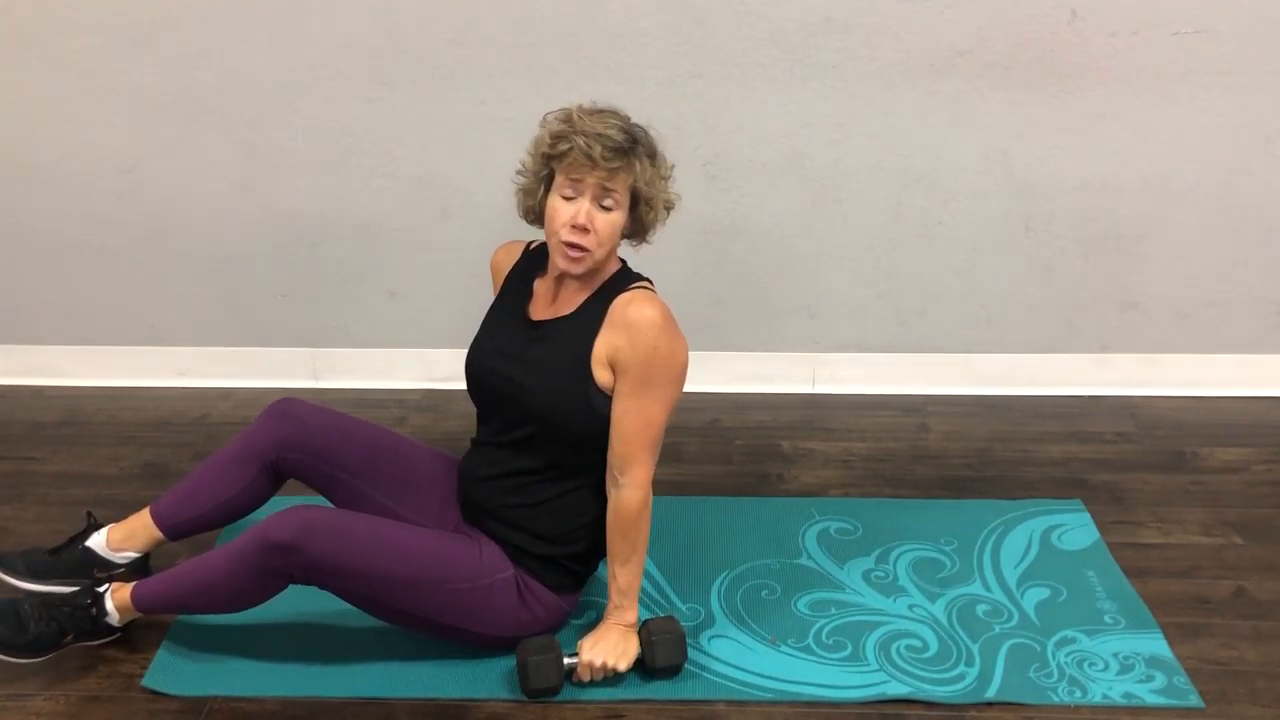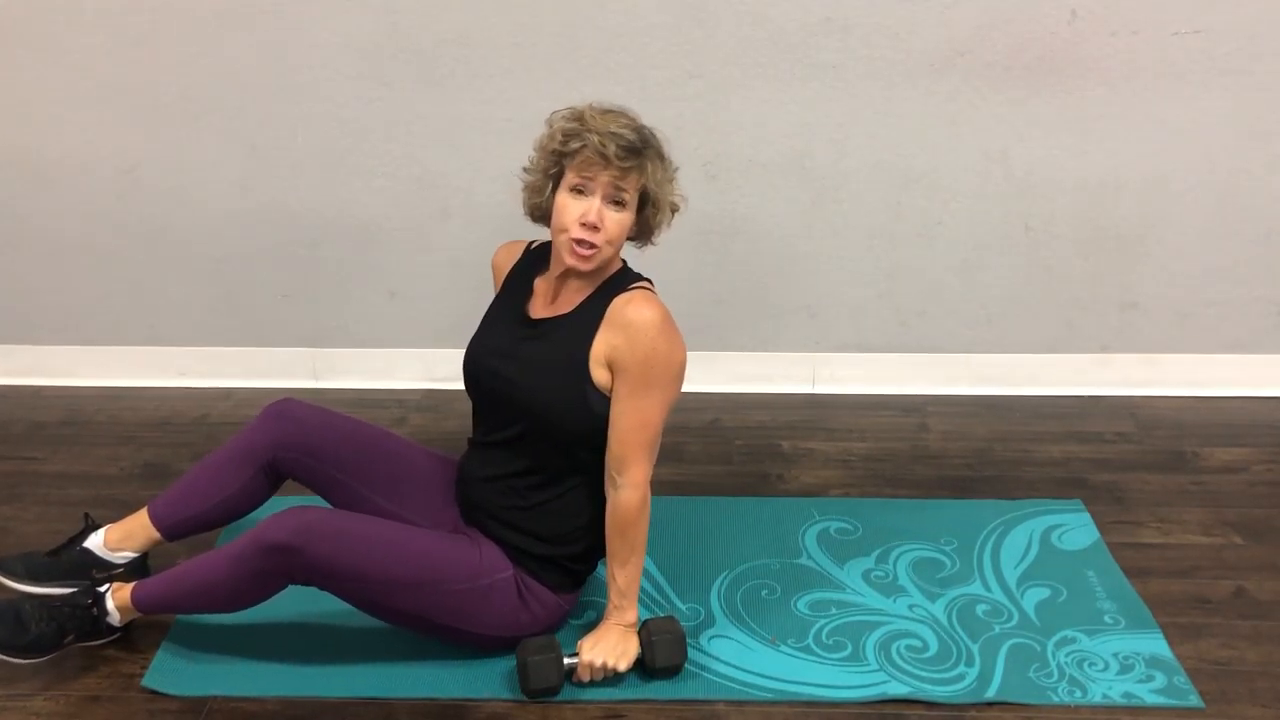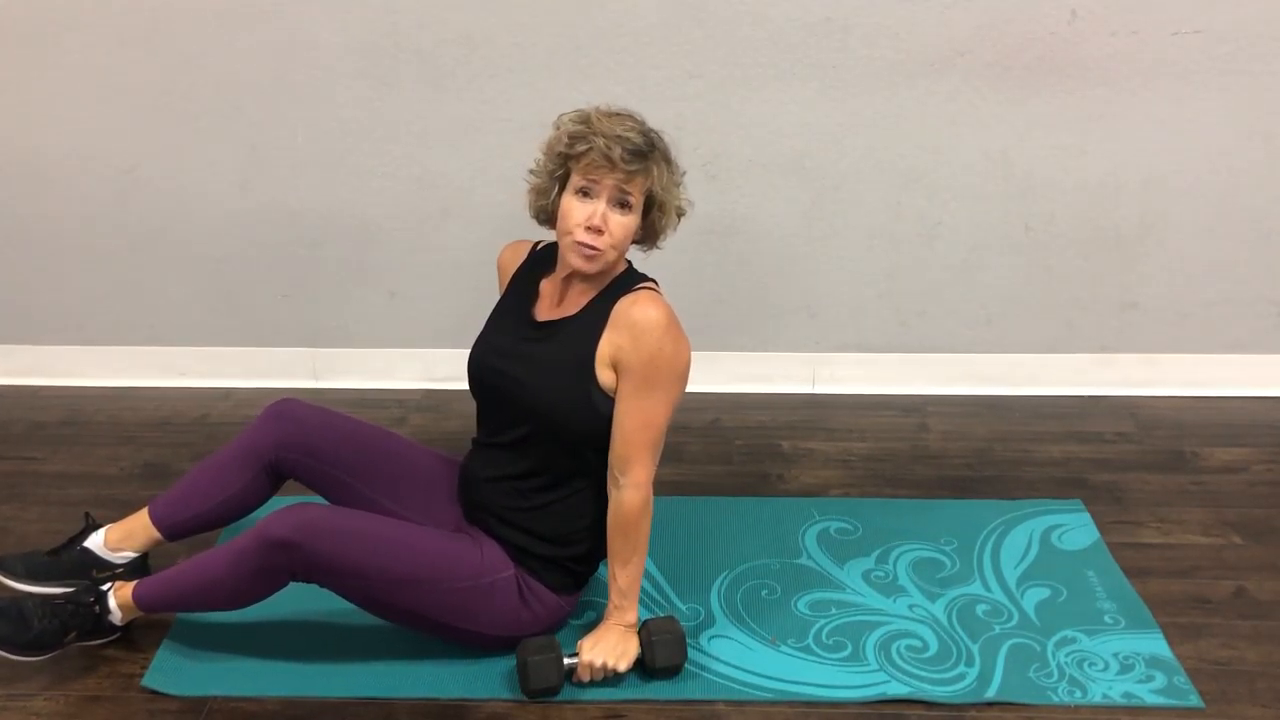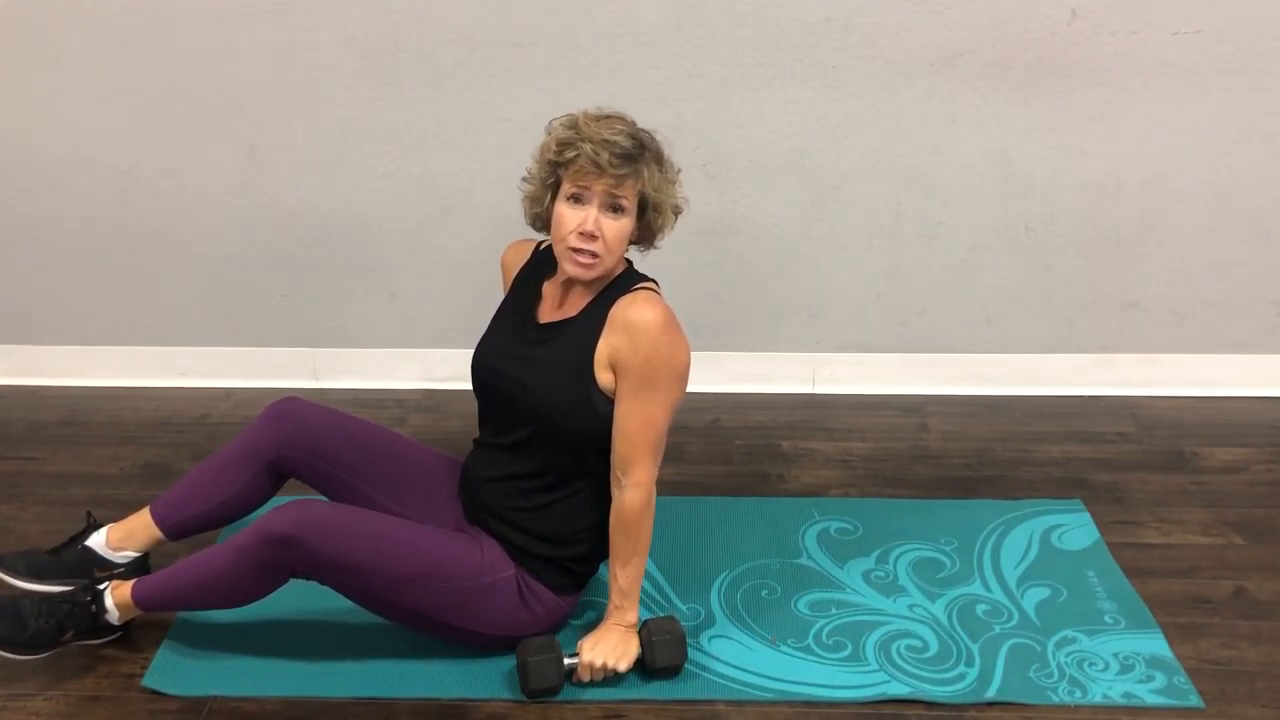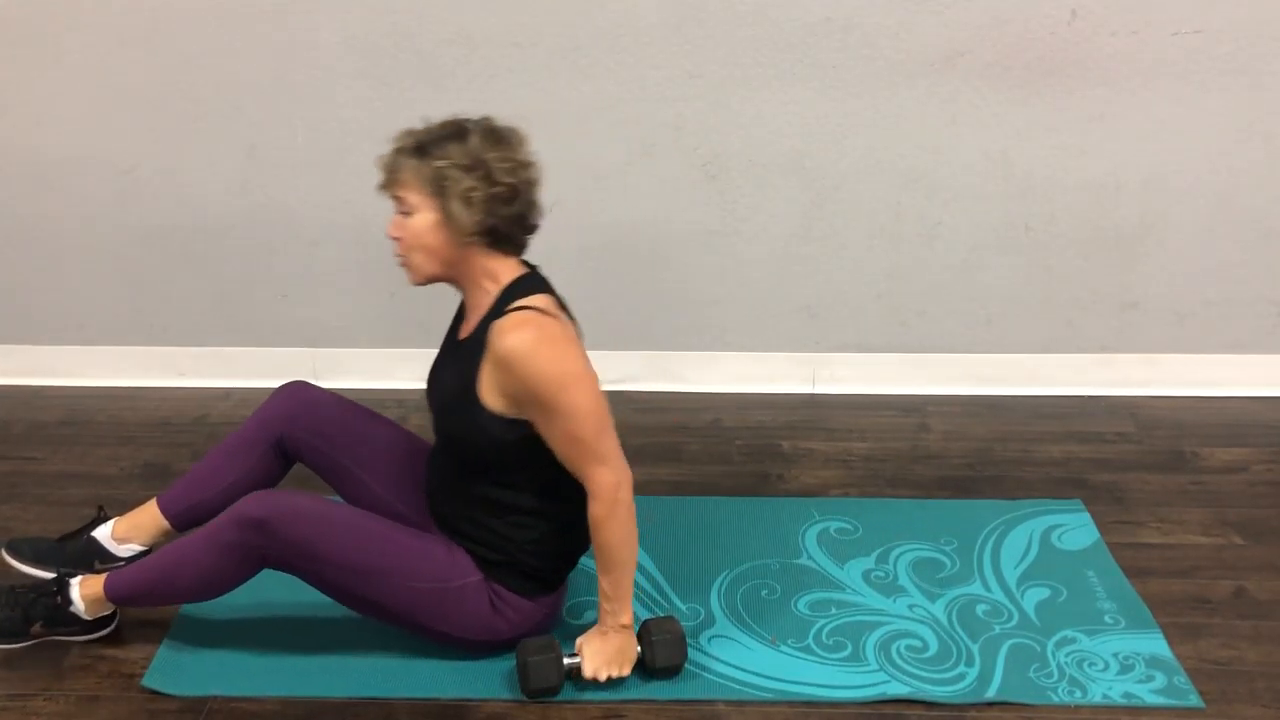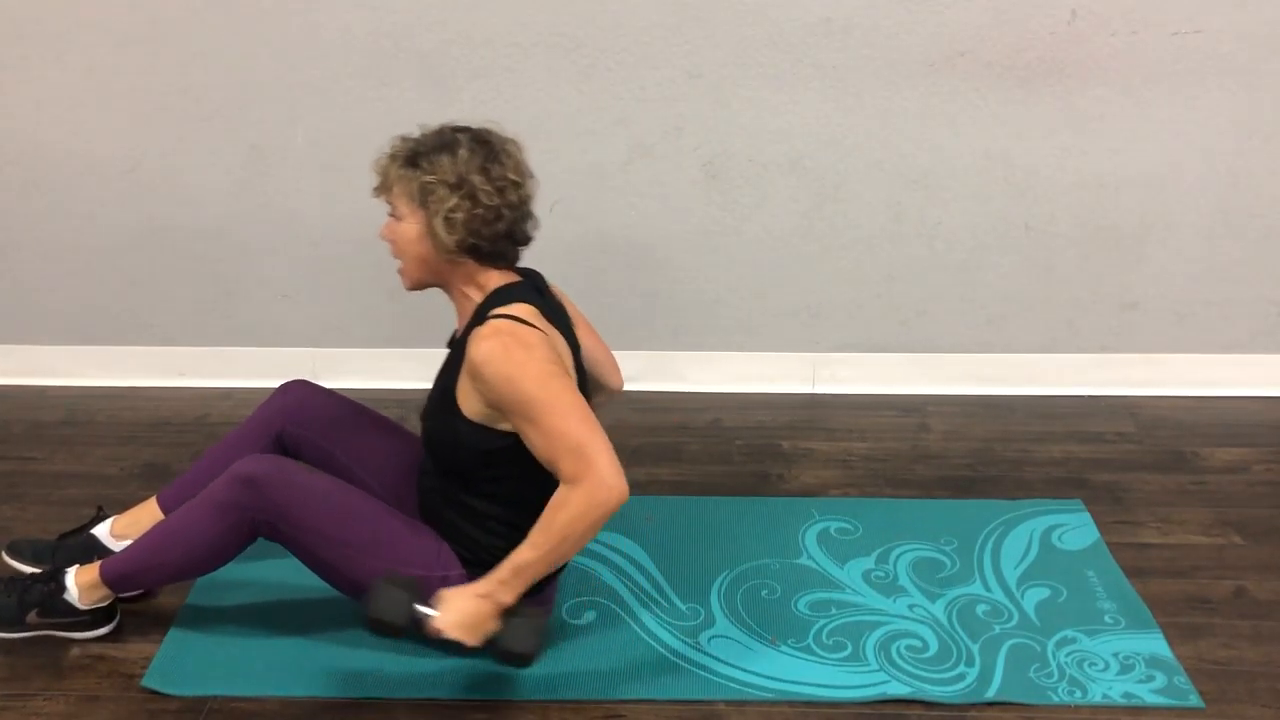
dt=0.5s
person 1, frame 1
left shoulder: (639, 323)
right shoulder: (513, 265)
left elbow: (630, 482)
left wrist: (622, 619)
left hip: (525, 580)
right hip: (469, 500)
left knee: (296, 536)
right knee: (287, 426)
left ankle: (110, 607)
right ankle: (111, 549)
person 1, frame 2
left shoulder: (638, 322)
right shoulder: (514, 263)
left elbow: (628, 482)
left wrist: (621, 620)
left hip: (524, 580)
right hip: (467, 503)
left knee: (295, 538)
right knee: (285, 427)
left ankle: (109, 607)
right ankle: (110, 550)
person 1, frame 3
left shoulder: (643, 322)
right shoulder: (520, 263)
left elbow: (631, 483)
left wrist: (621, 620)
left hip: (524, 580)
right hip: (470, 500)
left knee: (297, 533)
right knee: (286, 427)
left ankle: (112, 605)
right ankle: (111, 550)
person 1, frame 4
left shoulder: (641, 322)
right shoulder: (524, 263)
left elbow: (635, 484)
left wrist: (621, 620)
left hip: (525, 580)
right hip: (474, 502)
left knee: (296, 531)
right knee: (287, 427)
left ankle: (109, 606)
right ankle: (111, 550)
person 1, frame 5
left shoulder: (524, 337)
right shoulder: (493, 284)
left elbow: (609, 482)
left wrist: (616, 625)
left hip: (498, 591)
right hip: (454, 515)
left knee: (266, 520)
right knee: (294, 408)
left ankle: (85, 602)
right ankle: (121, 542)
person 1, frame 6
left shoulder: (503, 342)
right shoulder: (518, 292)
left elbow: (602, 486)
right elbow: (606, 378)
left wrist: (491, 597)
left hip: (479, 575)
right hip: (462, 516)
left knee: (259, 484)
right knee: (295, 407)
left ankle: (84, 593)
right ankle: (117, 539)
